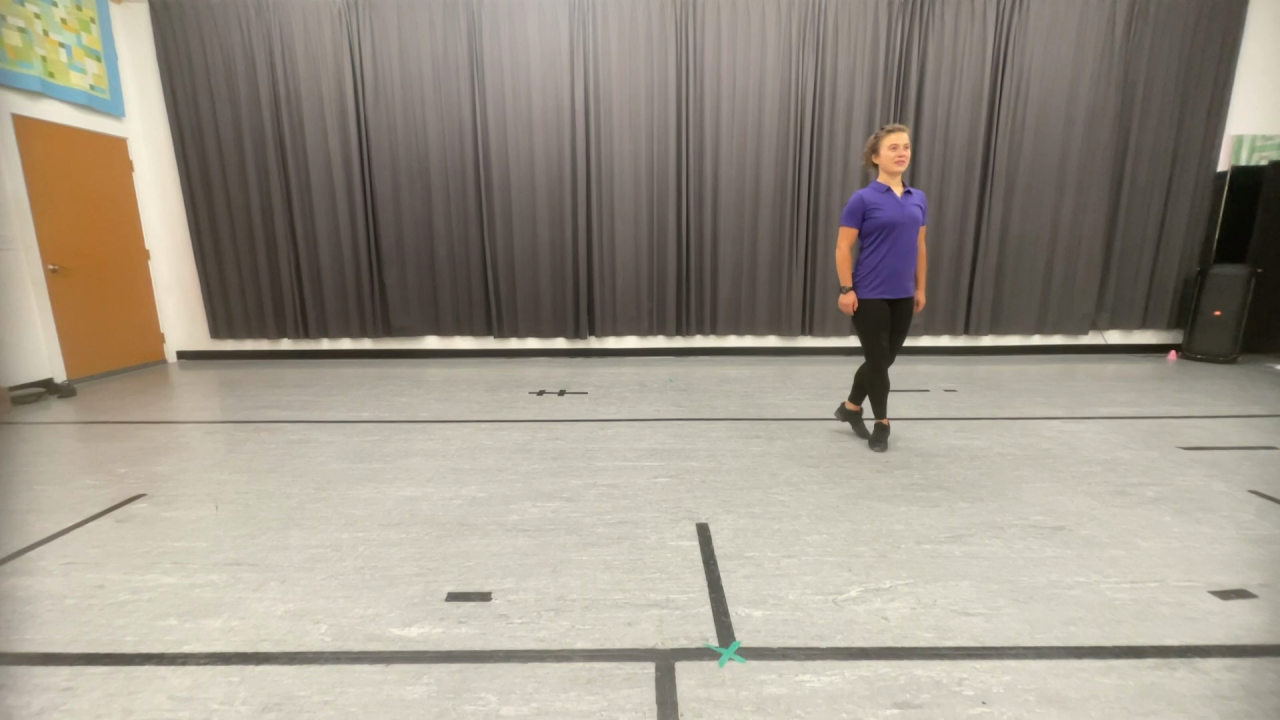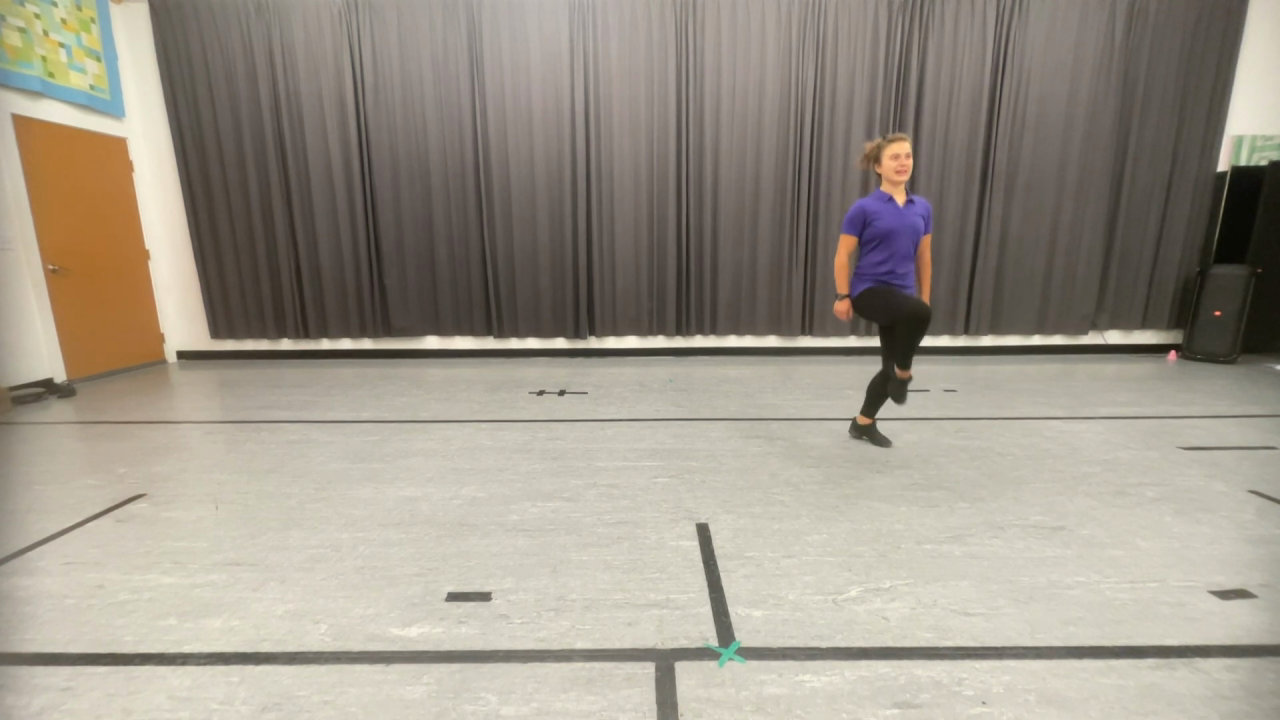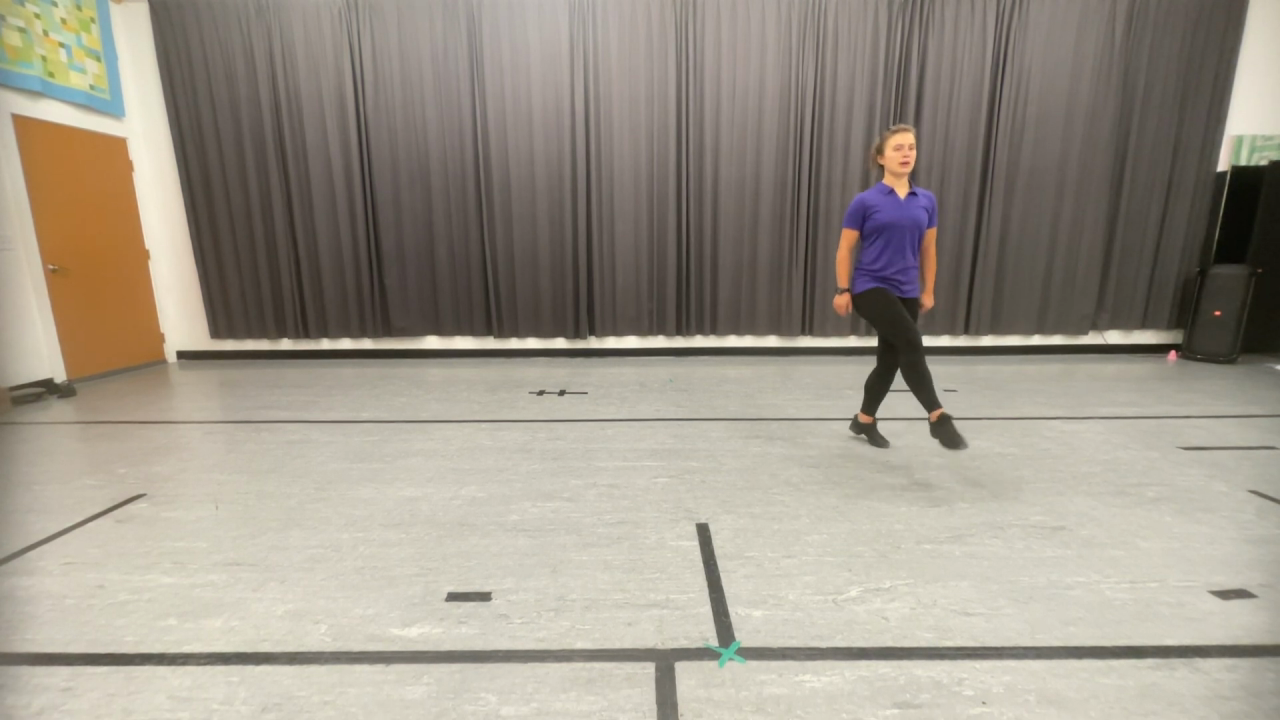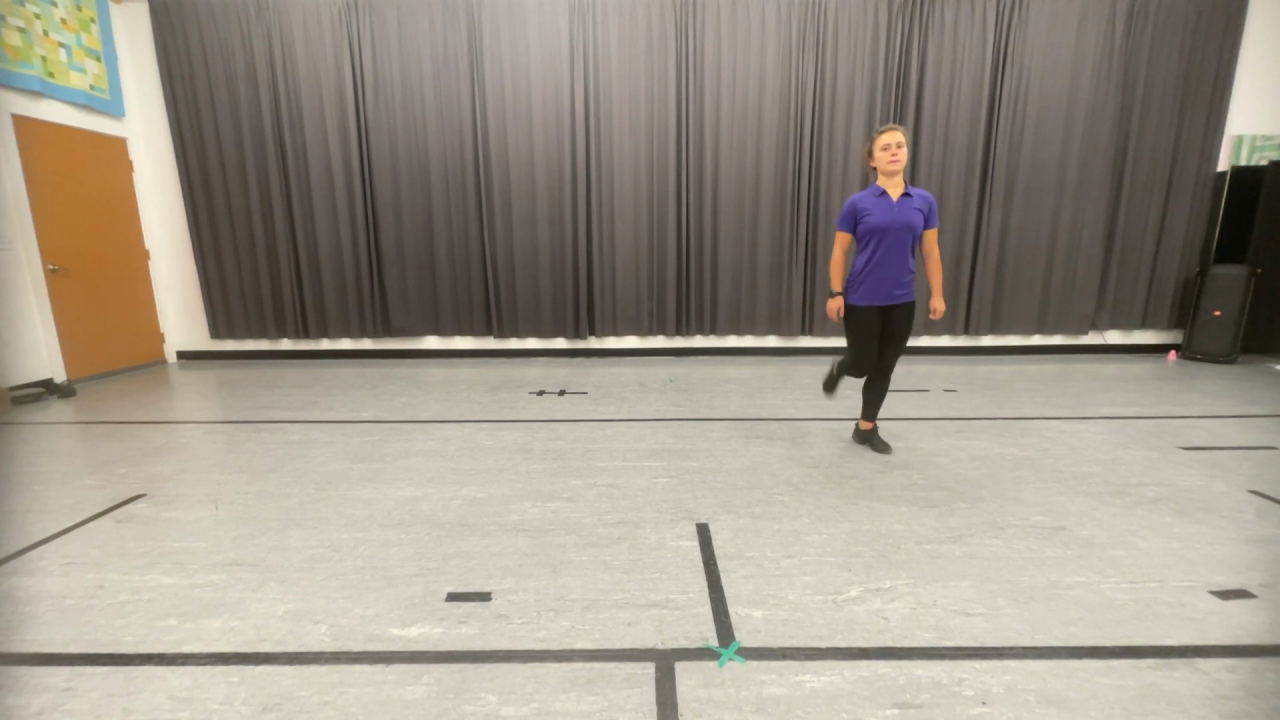
dt=0.7s
person 1, frame 1
left shoulder: (918, 199)
right shoulder: (863, 199)
left elbow: (919, 247)
right elbow: (844, 247)
left wrist: (920, 288)
right wrist: (846, 289)
left hip: (902, 295)
right hip: (870, 294)
left knee: (885, 358)
right knee: (877, 358)
left ankle: (850, 407)
right ankle: (882, 423)
person 1, frame 2
left shoulder: (922, 208)
right shoulder: (863, 209)
left elbow: (923, 256)
right elbow: (844, 255)
left wrist: (925, 296)
right wrist: (842, 296)
left hip: (902, 292)
right hip: (868, 292)
right knee: (918, 313)
left ankle: (864, 422)
right ankle: (902, 370)
person 1, frame 3
left shoulder: (926, 202)
right shoulder: (865, 201)
left elbow: (928, 249)
right elbow: (845, 249)
left wrist: (928, 291)
right wrist: (842, 290)
left hip: (906, 292)
right hip: (871, 288)
left knee: (889, 361)
right knee: (910, 342)
left ankle: (864, 421)
right ankle: (938, 417)
person 1, frame 4
left shoulder: (924, 202)
right shoulder: (857, 203)
left elbow: (931, 251)
right elbow: (840, 252)
left wrist: (937, 294)
right wrist: (836, 294)
left hip: (902, 301)
right hip: (862, 299)
left knee: (884, 368)
right knee: (862, 362)
left ankle: (867, 428)
right ankle: (839, 369)
